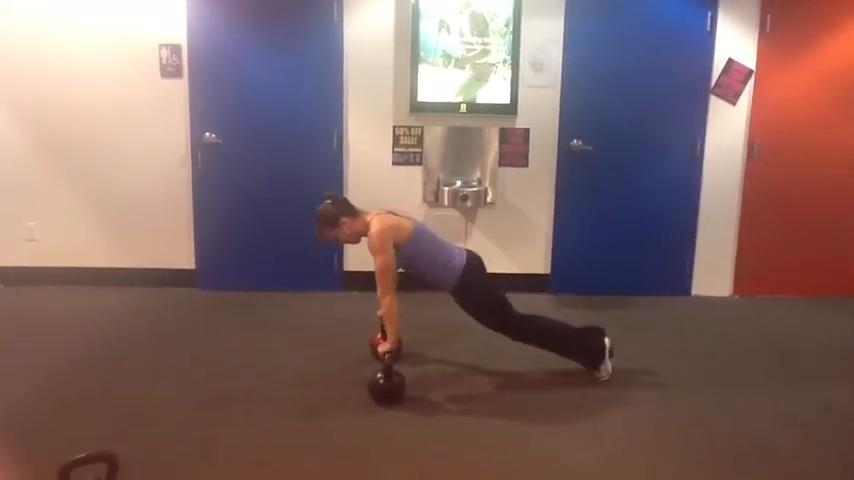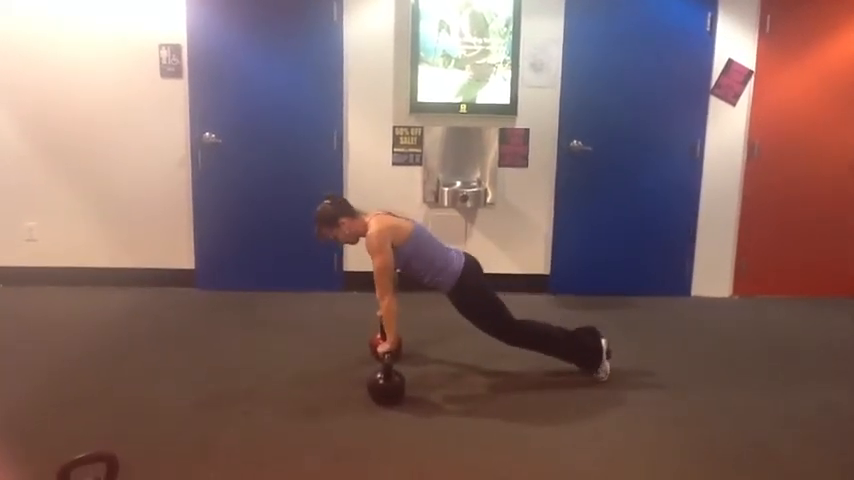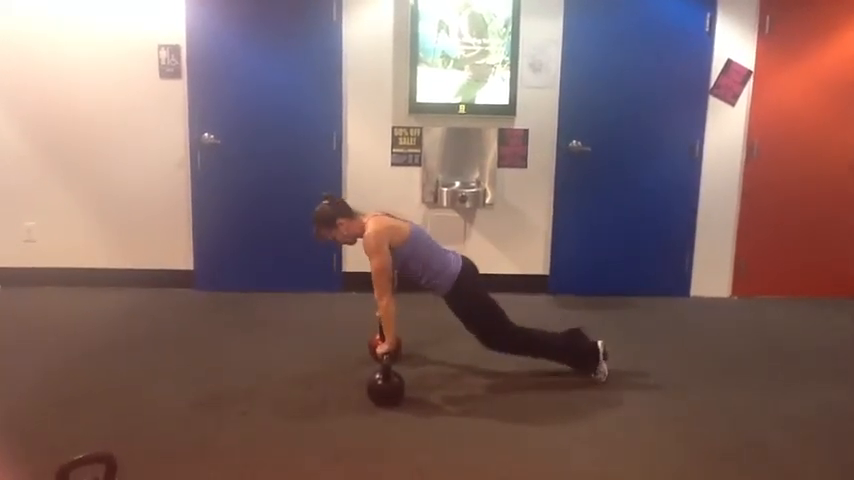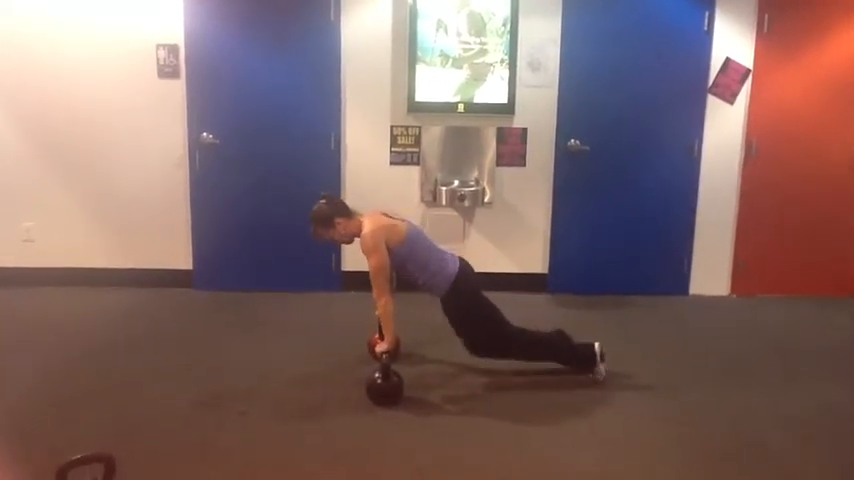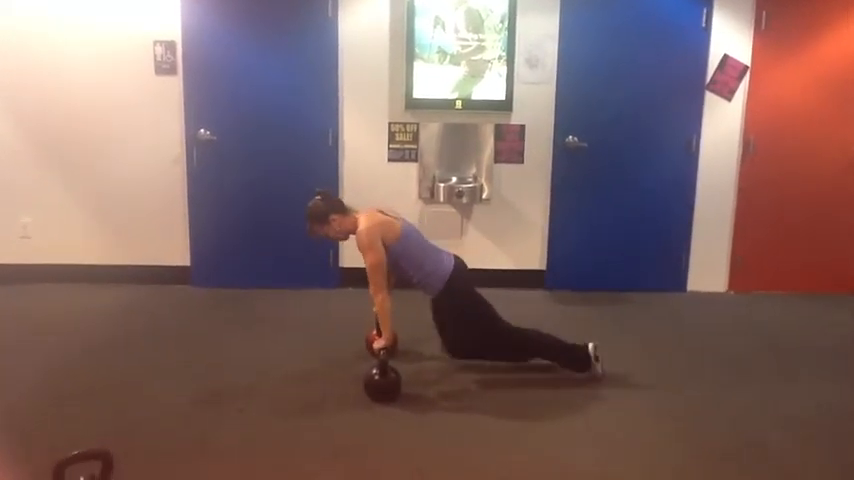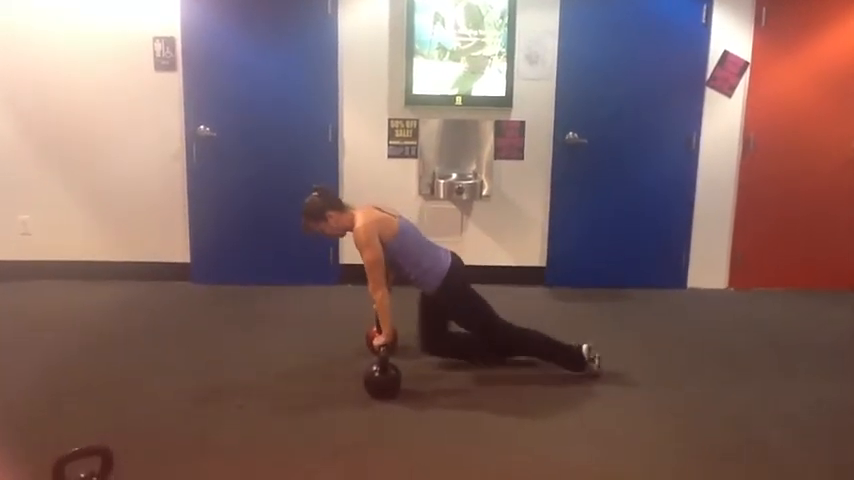
dt=0.1s
person 1, frame 1
left shoulder: (377, 234)
right shoulder: (378, 220)
left elbow: (387, 293)
left wrist: (391, 340)
right wrist: (388, 310)
left hip: (463, 278)
right hip: (463, 265)
left knee: (514, 326)
right knee: (513, 322)
left ankle: (595, 351)
right ankle: (592, 340)
person 1, frame 2
left shoulder: (375, 235)
right shoulder: (377, 220)
left elbow: (386, 294)
left wrist: (390, 341)
right wrist: (387, 312)
left hip: (461, 281)
right hip: (460, 270)
left knee: (510, 331)
right knee: (507, 328)
left ankle: (593, 351)
right ankle: (585, 339)
person 1, frame 3
left shoulder: (373, 236)
right shoulder: (376, 221)
left elbow: (384, 294)
right elbow: (388, 288)
left wrist: (389, 342)
right wrist: (386, 312)
left hip: (458, 284)
right hip: (457, 272)
left knee: (506, 336)
right knee: (498, 337)
left ankle: (589, 354)
right ankle: (575, 343)
person 1, frame 4
left shoulder: (370, 236)
right shoulder: (374, 221)
left elbow: (382, 294)
right elbow: (387, 287)
left wrist: (389, 341)
right wrist: (385, 312)
left hip: (455, 285)
right hip: (453, 275)
left knee: (505, 337)
right knee: (480, 343)
left ankle: (588, 356)
right ankle: (555, 343)
person 1, frame 5
left shoulder: (366, 232)
right shoulder: (369, 218)
left elbow: (379, 291)
right elbow: (385, 282)
left wrist: (386, 337)
right wrist: (382, 308)
left hip: (449, 285)
right hip: (447, 273)
left knee: (500, 335)
right knee: (458, 347)
left ankle: (581, 356)
person 1, frame 6
left shoulder: (362, 230)
right shoulder: (367, 215)
left elbow: (377, 288)
right elbow: (387, 272)
left wrist: (386, 334)
right wrist: (384, 308)
left hip: (445, 281)
right hip: (441, 271)
left knee: (497, 332)
right knee: (431, 343)
left ankle: (578, 356)
right ankle: (500, 349)
